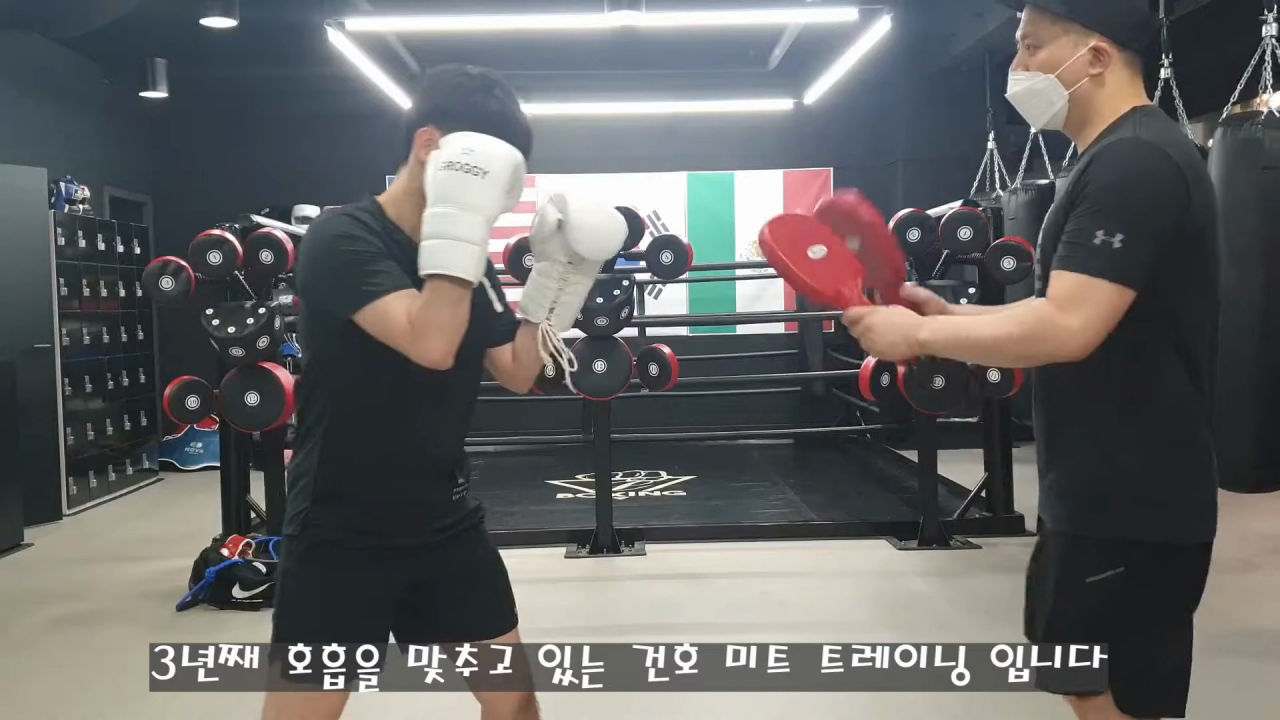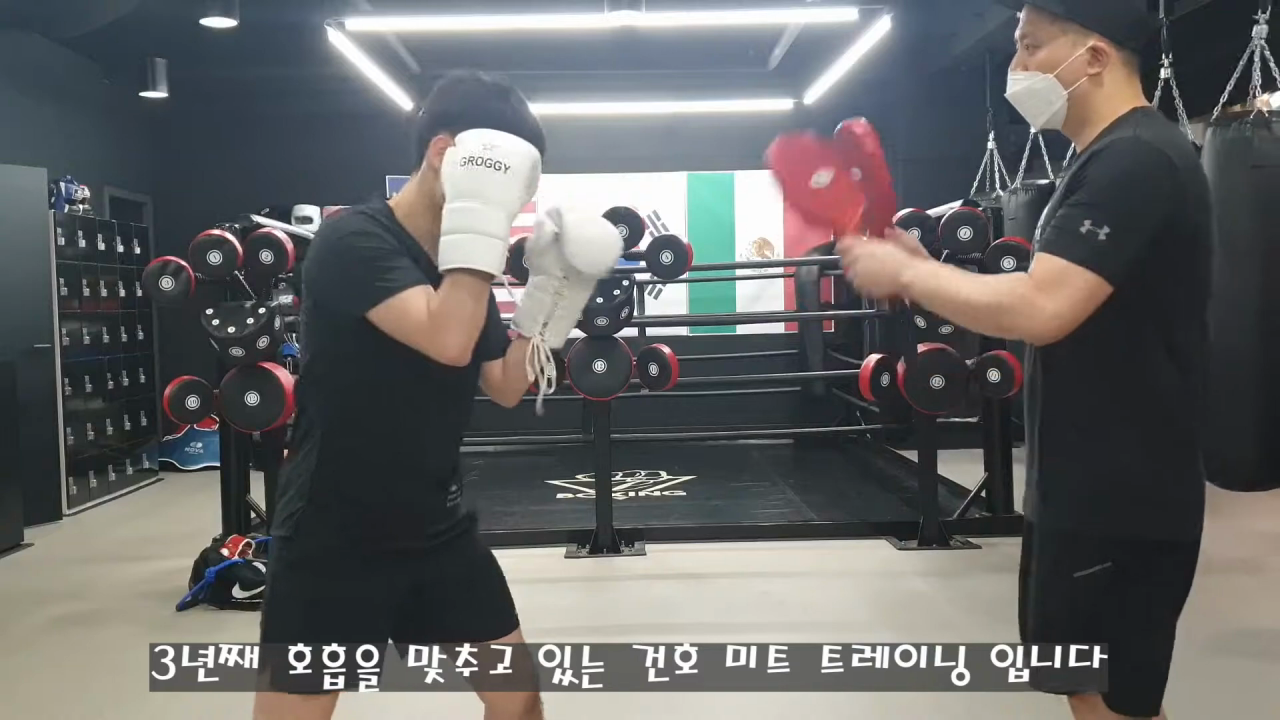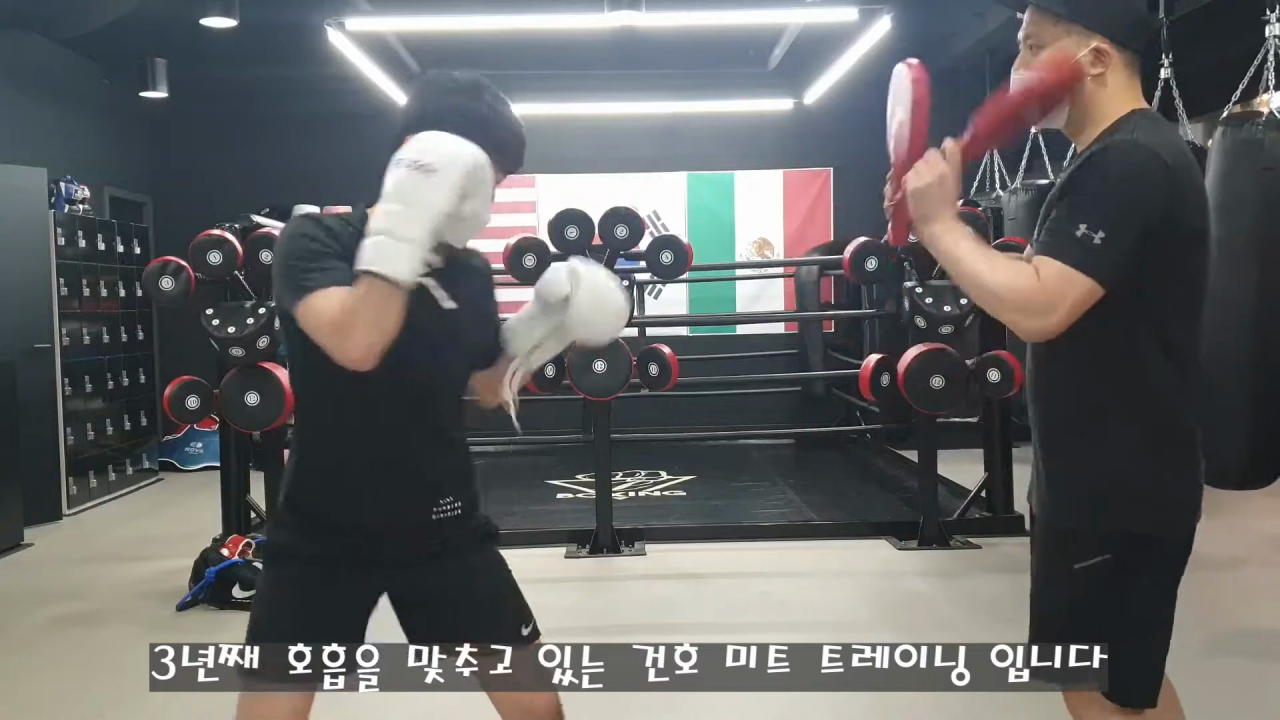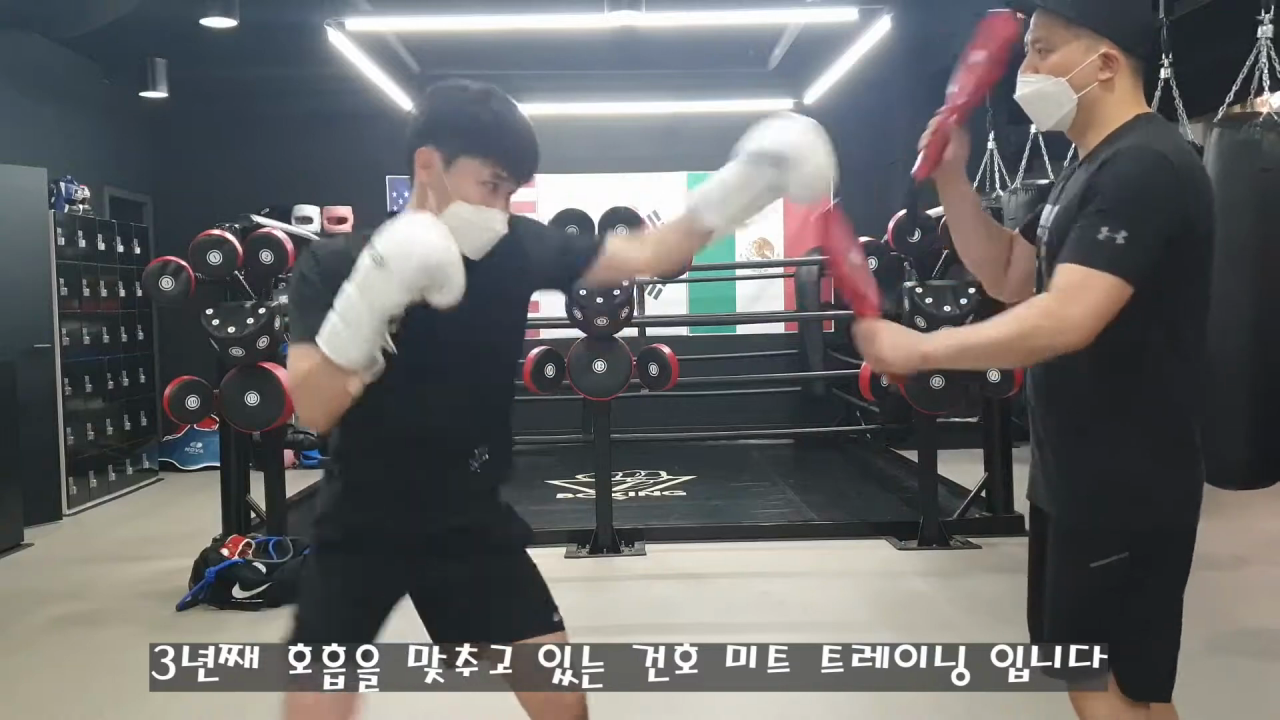
dt=0.2s
person 1, frame 1
left shoulder: (1135, 162)
right shoulder: (1114, 161)
left elbow: (1069, 327)
left wrist: (917, 336)
right wrist: (953, 316)
left hip: (1130, 493)
right hip: (1099, 485)
person 1, frame 2
left shoulder: (1134, 161)
right shoulder: (1110, 161)
left elbow: (1041, 310)
right elbow: (1055, 302)
left wrist: (899, 276)
right wrist: (930, 272)
left hip: (1121, 489)
right hip: (1088, 480)
person 1, frame 3
left shoulder: (1133, 163)
right shoulder: (1107, 161)
left elbow: (1039, 308)
right elbow: (1041, 287)
left wrist: (941, 223)
right wrist: (940, 219)
left hip: (1123, 482)
right hip: (1094, 474)
person 1, frame 4
left shoulder: (1147, 168)
right shoulder: (1093, 168)
left elbow: (1066, 319)
right elbow: (1013, 278)
left wrist: (920, 348)
right wrist: (953, 186)
left hip: (1126, 481)
right hip: (1079, 473)
person 2, frame 1
left shoulder: (465, 258)
right shoulder: (342, 238)
left elbow: (517, 372)
right elbow: (431, 345)
left wrist: (559, 274)
right wrist: (460, 219)
left hip: (443, 520)
right hip: (343, 531)
person 2, frame 2
left shoulder: (458, 256)
right shoulder: (351, 239)
left elbow: (506, 386)
right elbow: (448, 340)
left wrist: (557, 286)
right wrist: (482, 217)
left hip: (435, 528)
right hip: (333, 537)
person 2, frame 3
left shoulder: (468, 271)
right shoulder: (314, 240)
right elbow: (355, 346)
left wrist: (545, 326)
right wrist: (405, 222)
left hip: (445, 533)
right hip: (322, 538)
person 2, frame 4
left shoulder: (516, 248)
right shoulder: (333, 264)
left elbow: (643, 257)
right elbow: (313, 406)
left wrist: (740, 186)
right wrist: (373, 295)
left hip: (471, 524)
right hip: (360, 534)
